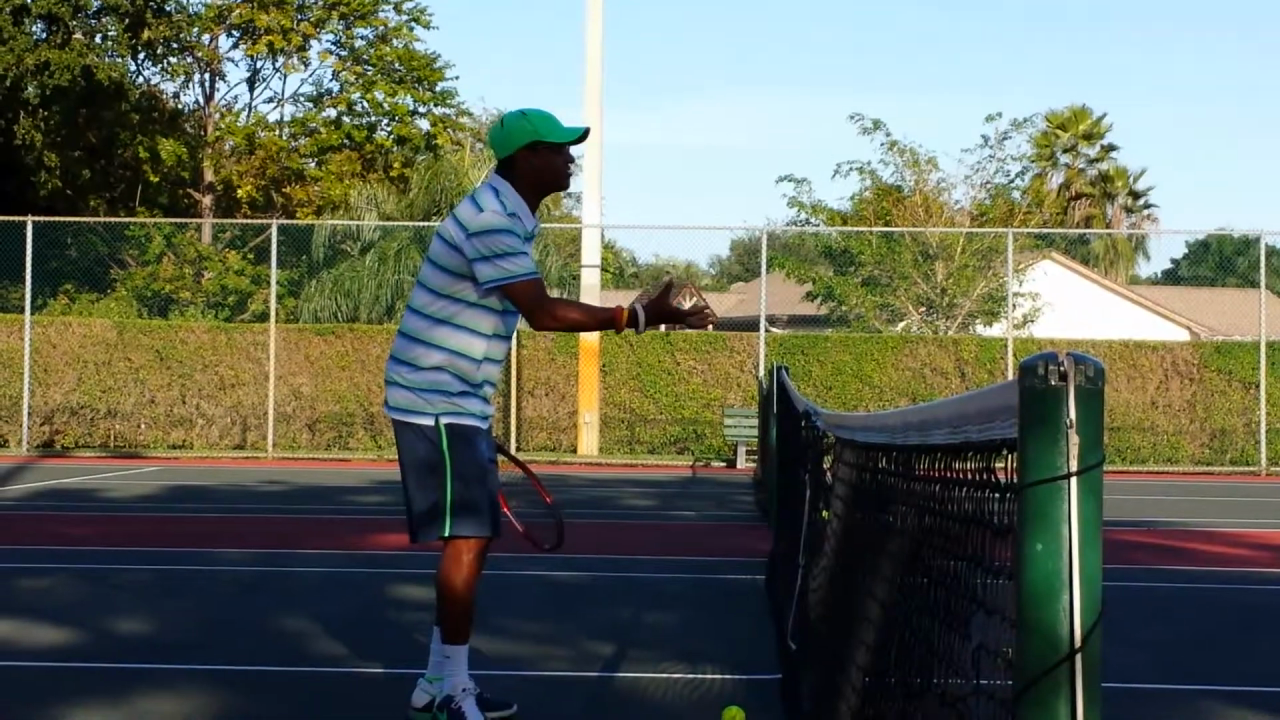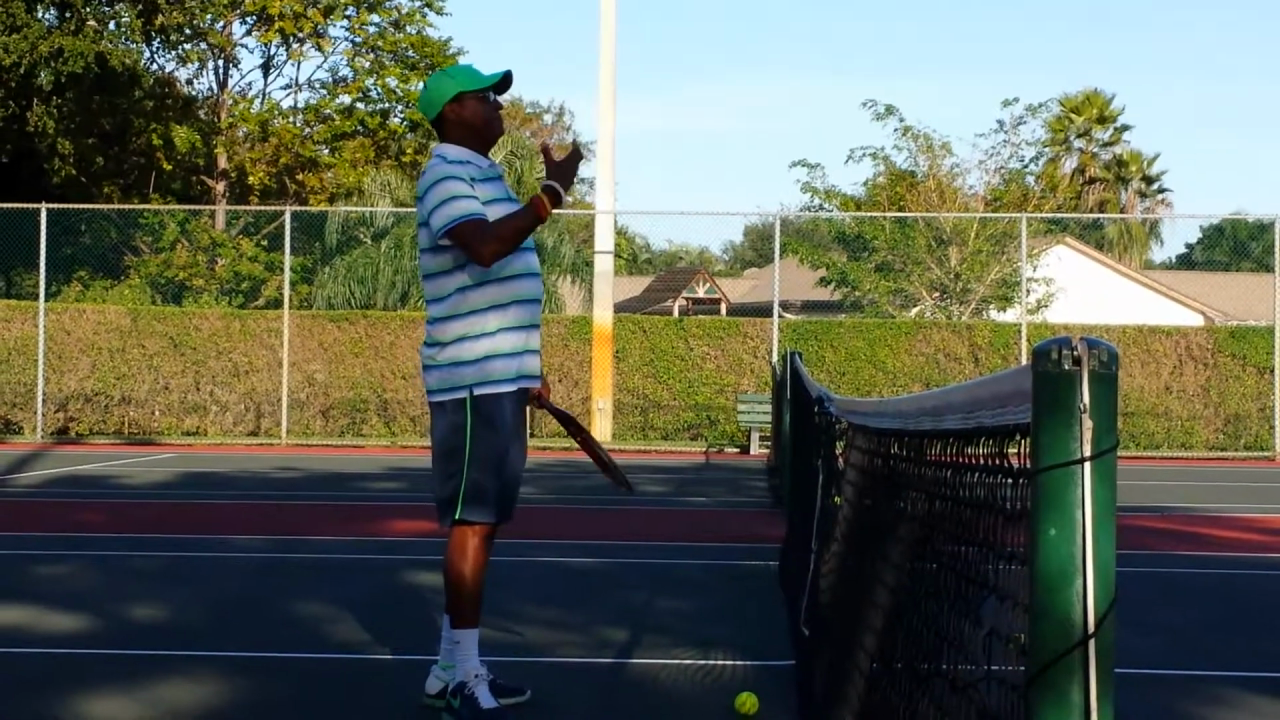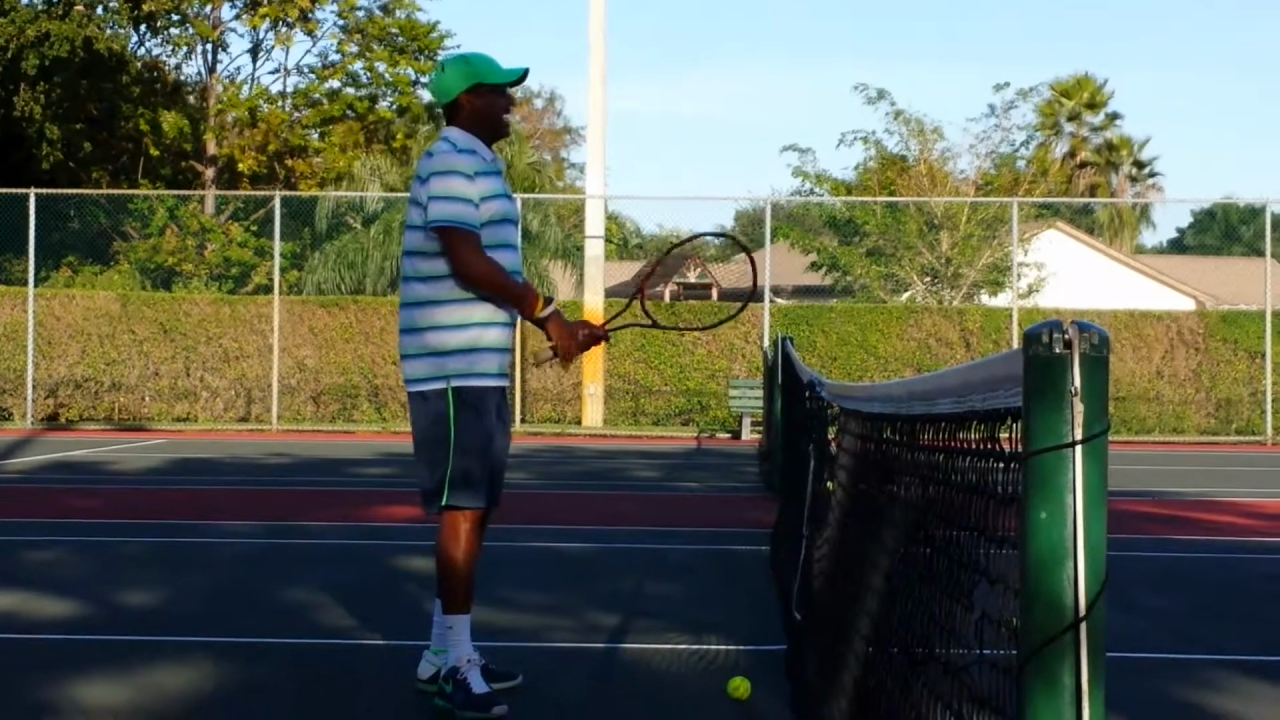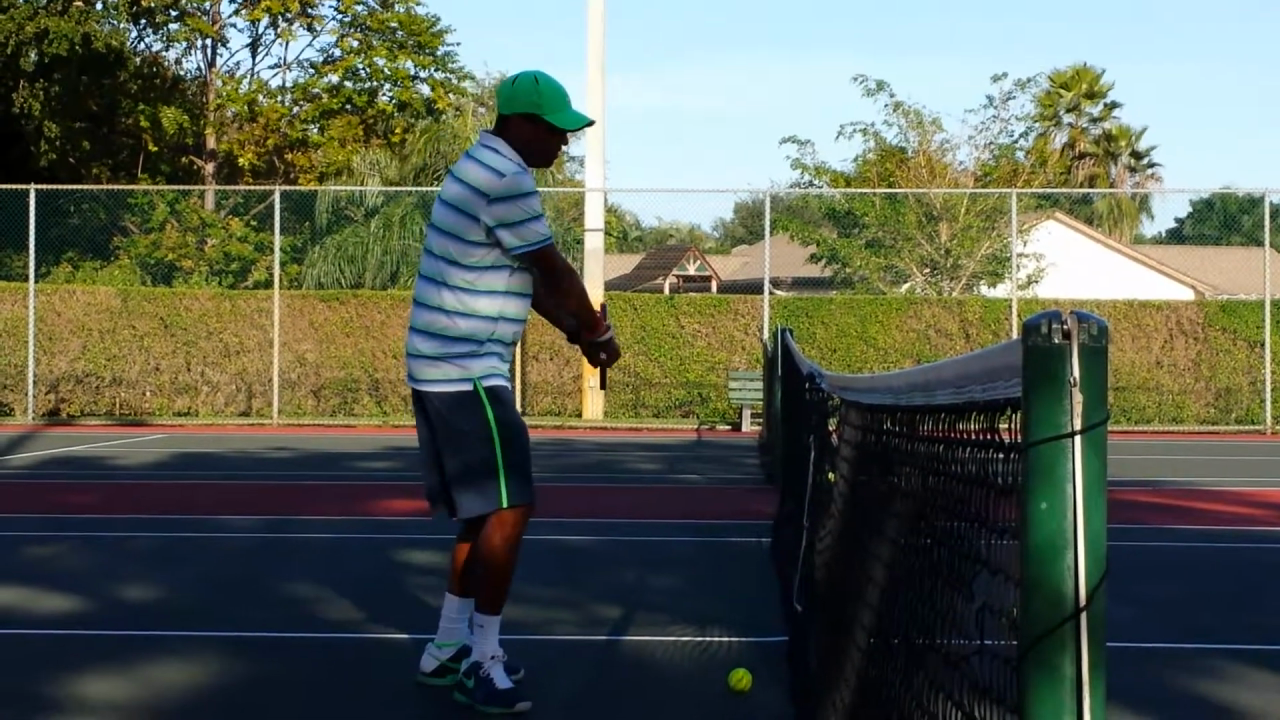
dt=1s
person 1, frame 1
left shoulder: (510, 215)
right shoulder: (491, 217)
right elbow: (541, 312)
right wrist: (638, 316)
left hip: (457, 401)
right hip: (436, 401)
left knee: (473, 535)
right knee: (468, 537)
person 1, frame 2
left shoulder: (484, 174)
right shoulder: (447, 174)
right elbow: (484, 247)
left wrist: (528, 372)
right wrist: (553, 194)
left hip: (499, 376)
right hip: (473, 380)
left knee: (485, 518)
right knee: (473, 519)
left ankle: (458, 666)
person 1, frame 3
left shoulder: (478, 164)
right shoulder: (450, 159)
right elbow: (468, 264)
left wrist: (556, 322)
right wrist: (547, 314)
left hip: (477, 367)
right hip: (452, 369)
left knee: (474, 505)
right knee: (463, 507)
left ankle: (447, 653)
right ankle: (454, 664)
person 1, frame 4
left shoulder: (506, 173)
right shoulder: (494, 177)
left elbow: (534, 273)
right elbow: (552, 274)
left wrist: (579, 336)
right wrist: (599, 333)
left hip: (468, 368)
right hip: (461, 371)
left knee: (489, 510)
right knee: (508, 508)
left ankle: (448, 645)
right ankle: (481, 659)
